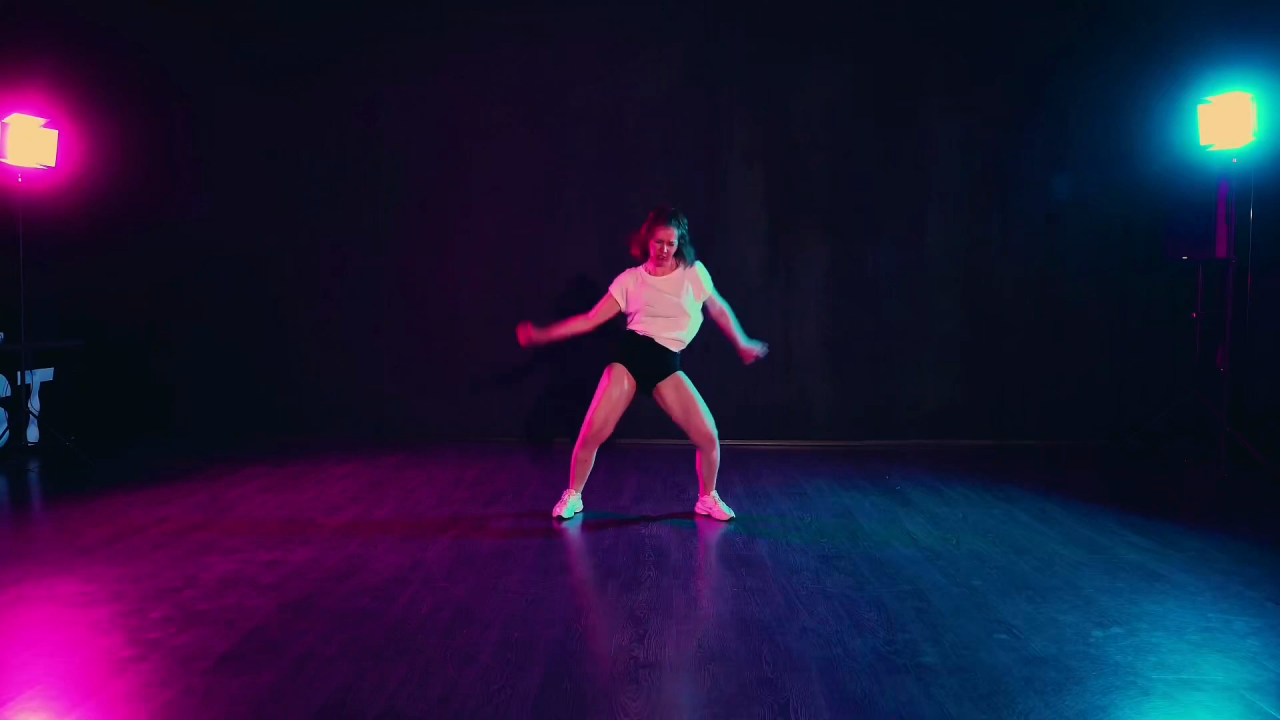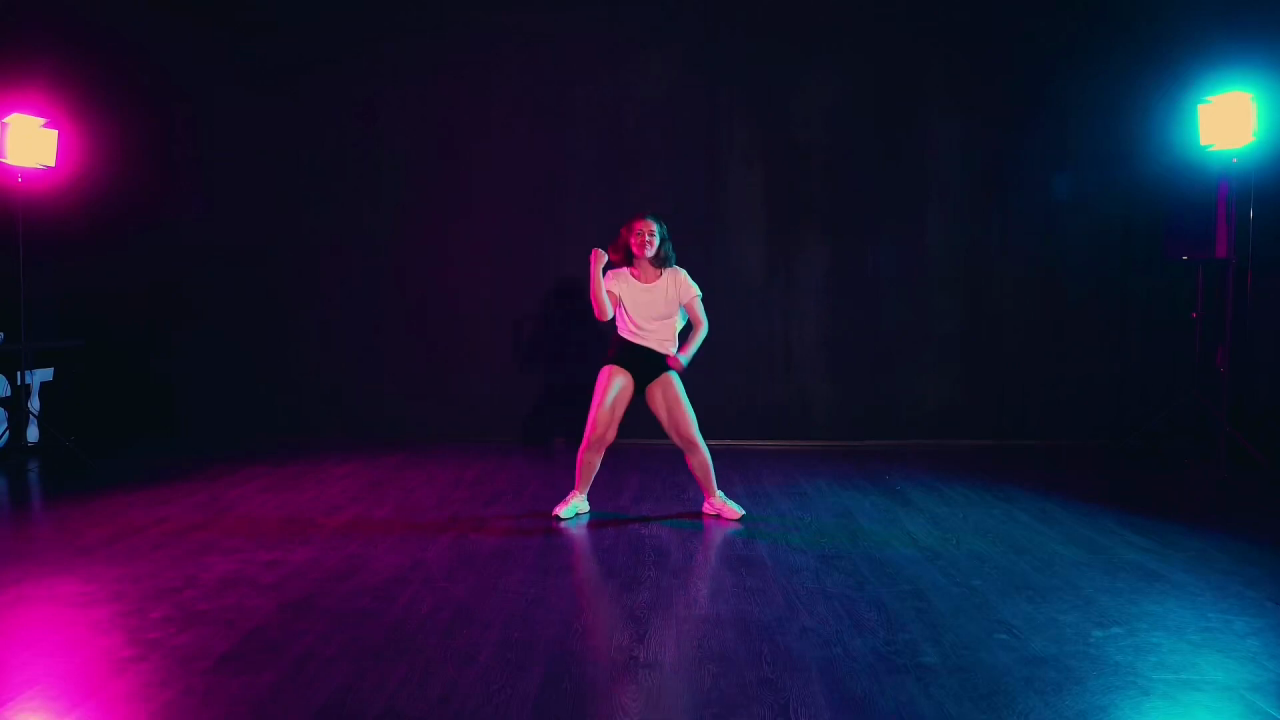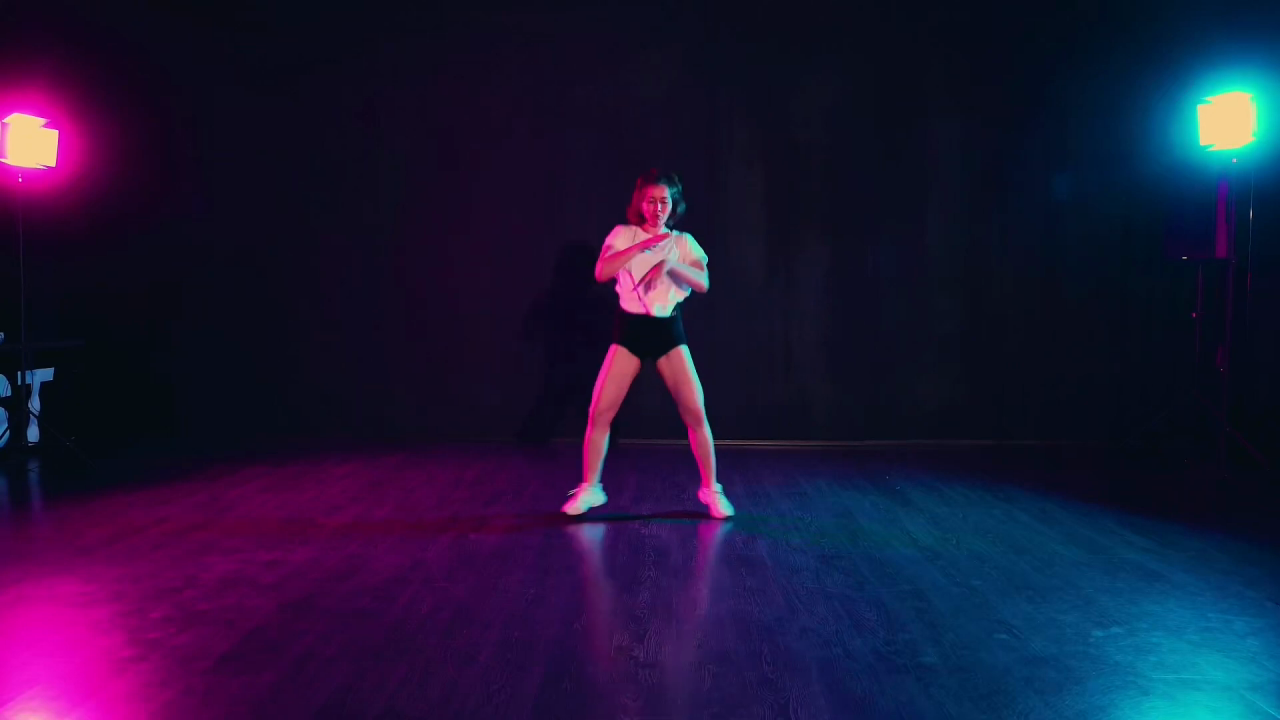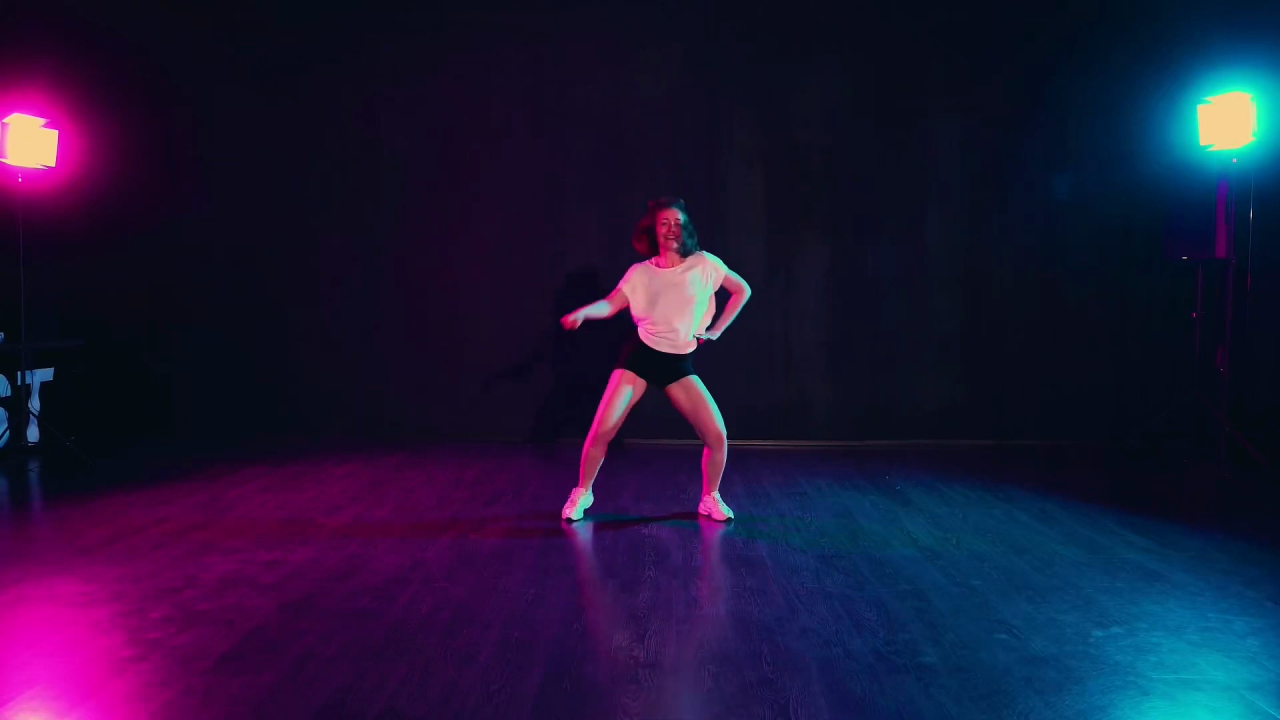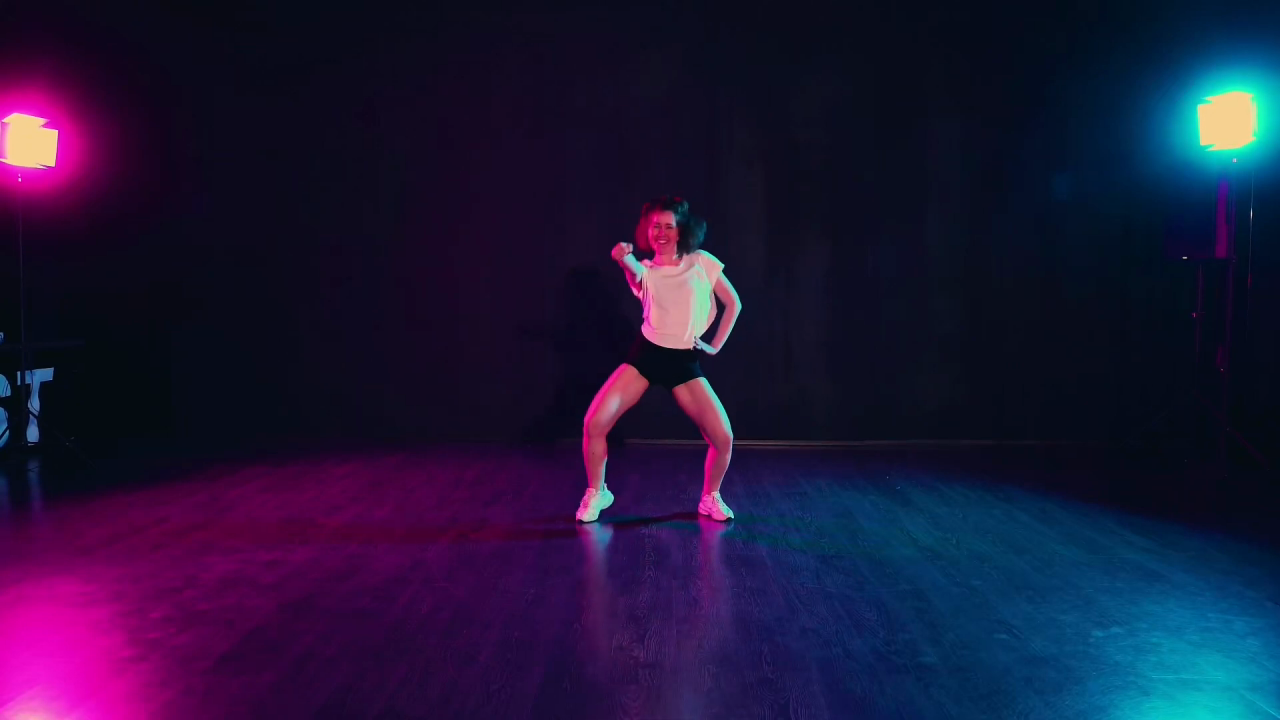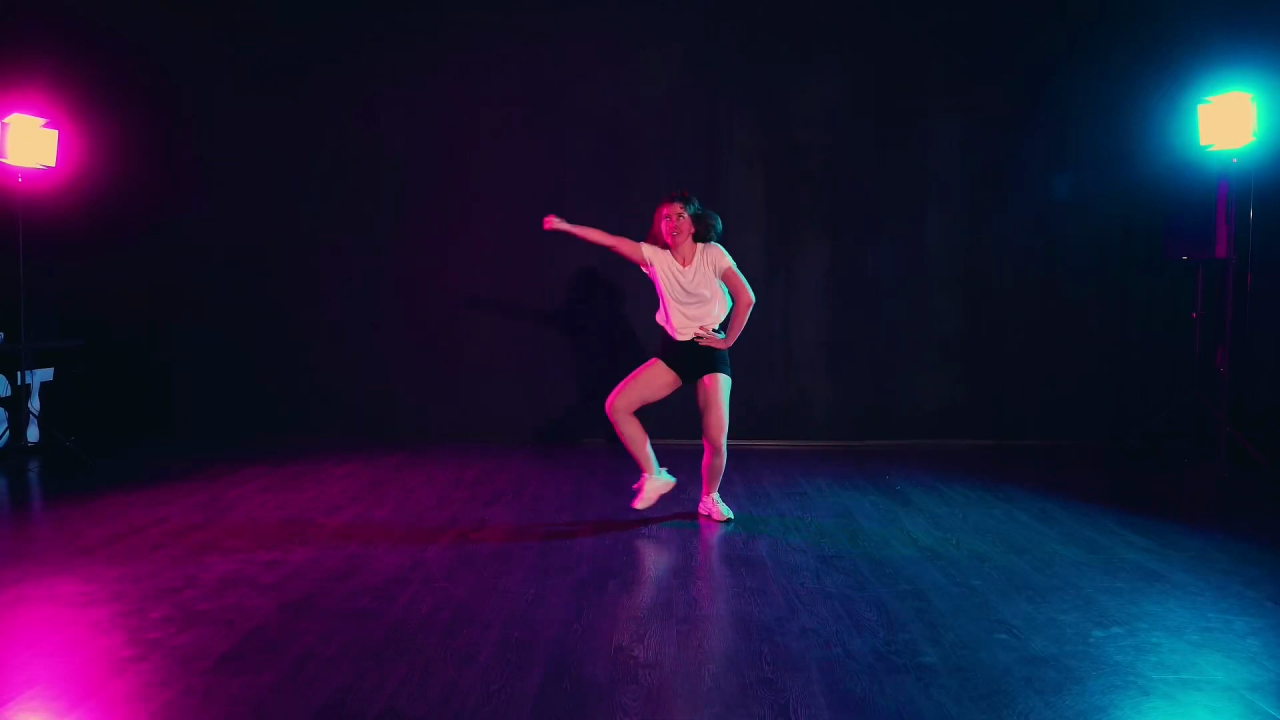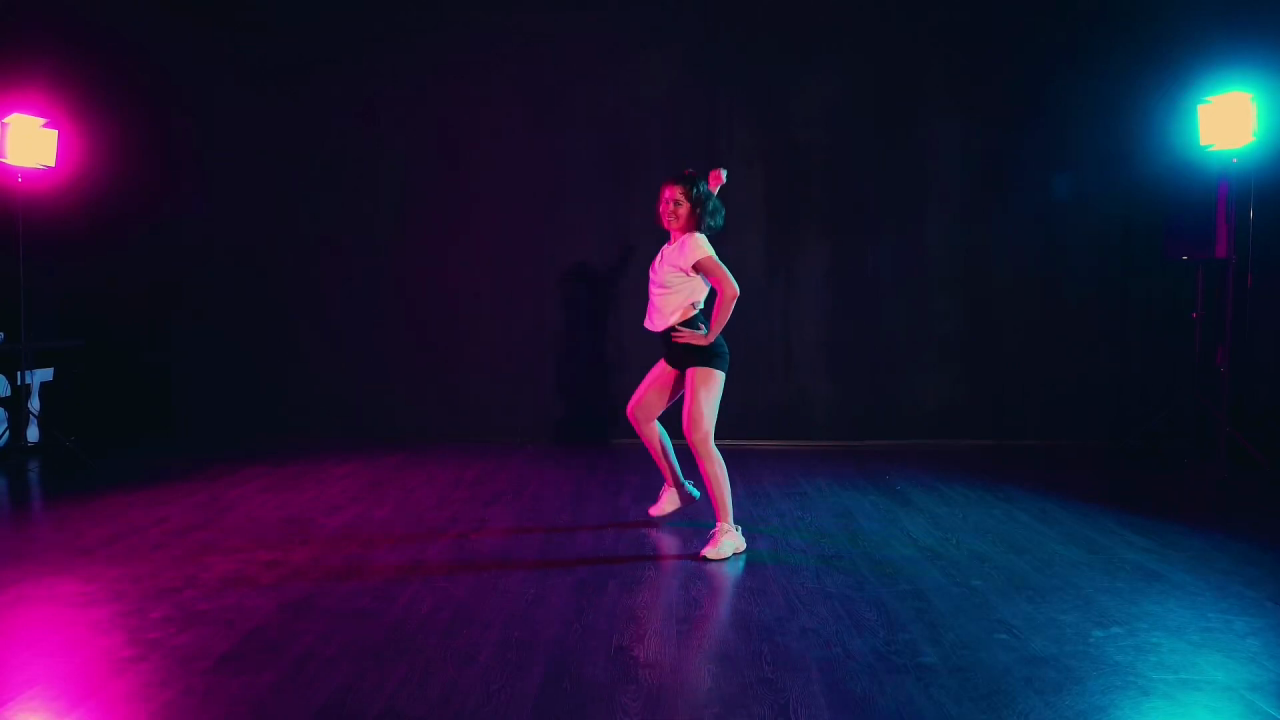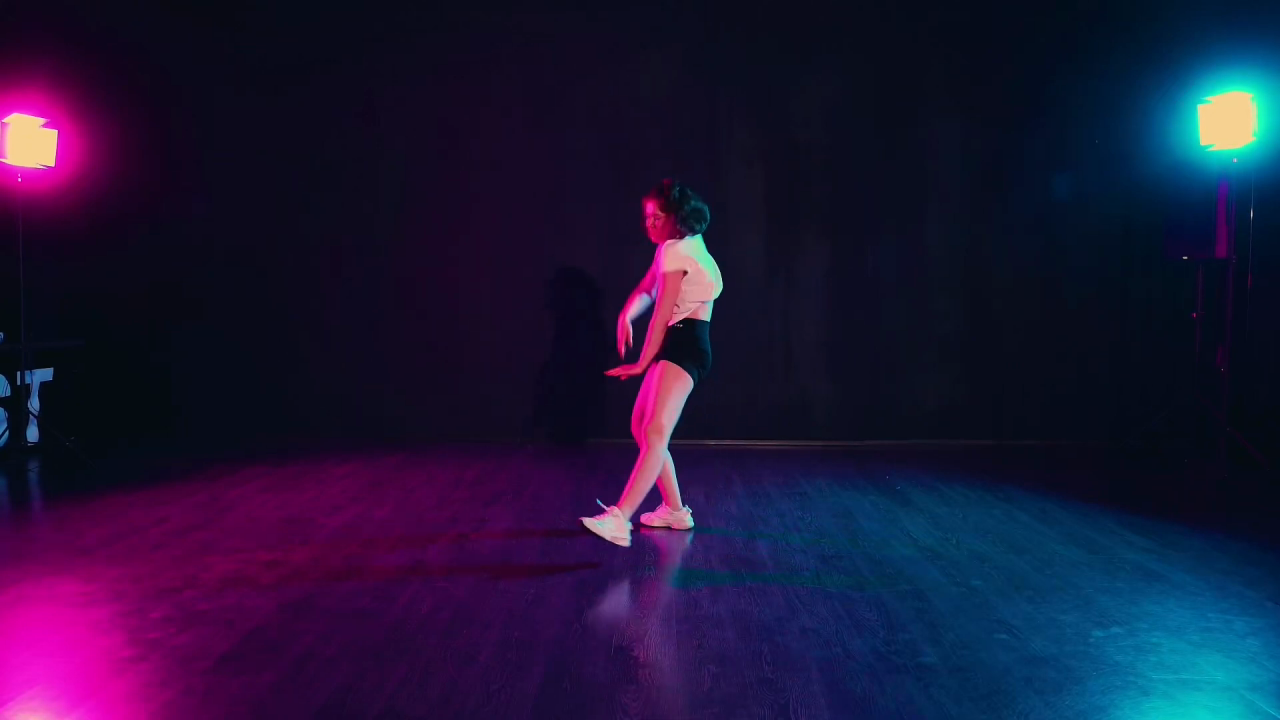
dt=0.5s
person 1, frame 1
left shoulder: (693, 271)
right shoulder: (630, 279)
left elbow: (718, 308)
right elbow: (592, 319)
left wrist: (742, 343)
right wrist: (543, 334)
left hip: (666, 365)
right hip: (629, 356)
left knee: (707, 436)
right knee: (593, 433)
left ankle: (708, 498)
right ankle: (572, 496)
person 1, frame 2
left shoulder: (677, 277)
right shoulder: (616, 277)
left elbow: (700, 322)
right elbow: (603, 314)
left wrist: (686, 353)
right wrist: (596, 270)
left hip: (661, 365)
right hip: (623, 357)
left knee: (689, 439)
right knee: (597, 435)
left ankle: (713, 499)
right ankle: (578, 497)
person 1, frame 3
left shoulder: (684, 242)
right shoulder: (624, 234)
left elbow: (703, 284)
right elbow: (601, 273)
left wrist: (668, 267)
right wrist: (643, 245)
left hip: (668, 330)
right hip: (630, 329)
left knee: (695, 413)
right knee: (599, 412)
left ankle: (710, 489)
right ankle: (588, 488)
person 1, frame 4
left shoulder: (704, 263)
right shoulder: (639, 271)
left elbow: (742, 290)
right elbow: (611, 304)
left wrist: (715, 330)
right wrist: (582, 312)
left hip: (678, 363)
right hip: (639, 357)
left knee: (717, 436)
right knee: (604, 428)
left ankle: (710, 498)
right ankle: (582, 492)
person 1, frame 5
left shoulder: (705, 263)
right shoulder: (642, 269)
left elbow: (734, 304)
right elbow: (637, 273)
left wrist: (715, 346)
right wrist: (625, 259)
left hip: (685, 361)
right hip: (646, 355)
left knee: (723, 438)
right knee: (594, 424)
left ankle: (710, 498)
right ankle: (596, 493)
person 1, frame 6
left shoulder: (713, 253)
right shoulder: (656, 258)
left elbow: (746, 298)
right elbow: (612, 241)
left wrist: (729, 337)
right wrist: (566, 227)
left hip: (711, 353)
right hip: (673, 351)
left knee: (716, 440)
right knee: (616, 406)
left ankle: (710, 497)
right ankle: (653, 476)
person 1, frame 7
left shoulder: (694, 244)
right shoulder: (674, 244)
left elbow: (730, 290)
right elbow: (676, 222)
left wrist: (710, 335)
right wrist: (713, 187)
left hip: (702, 349)
right hip: (677, 349)
left knee: (698, 435)
right knee: (638, 412)
left ankle: (727, 530)
right ankle: (676, 489)
person 1, frame 8
left shoulder: (674, 251)
right shoulder: (685, 245)
left elbow: (663, 313)
right elbow: (647, 289)
left wrist: (644, 362)
right wrist: (626, 315)
left hip: (684, 345)
right hip: (681, 345)
left knee: (656, 432)
right knee: (642, 428)
left ankle: (620, 518)
right ankle: (675, 509)
